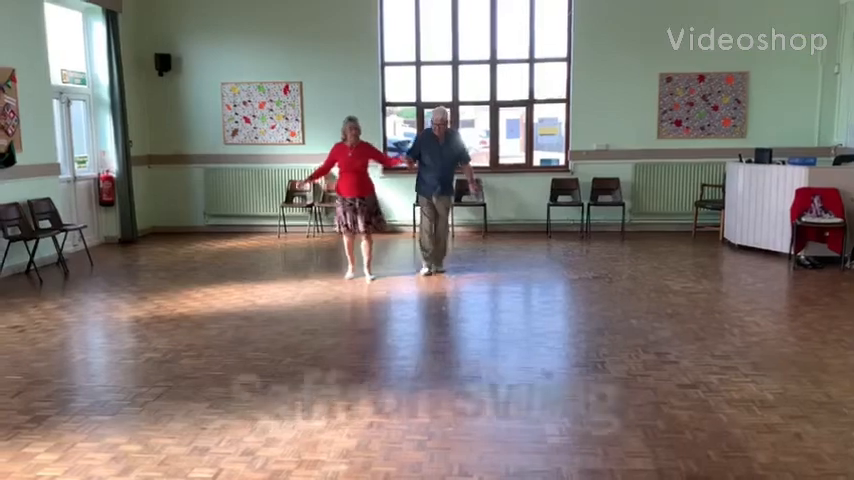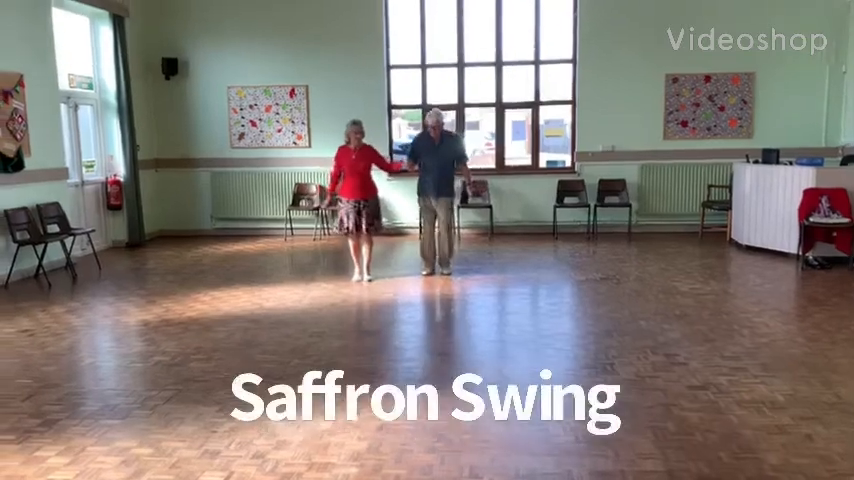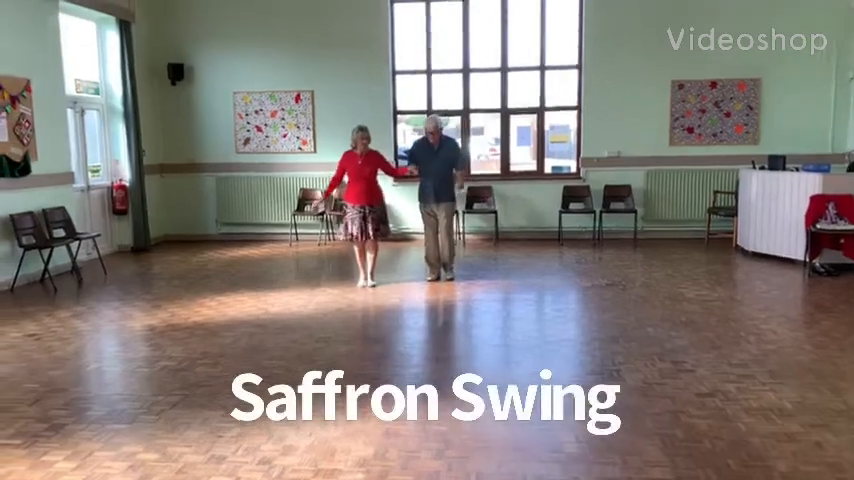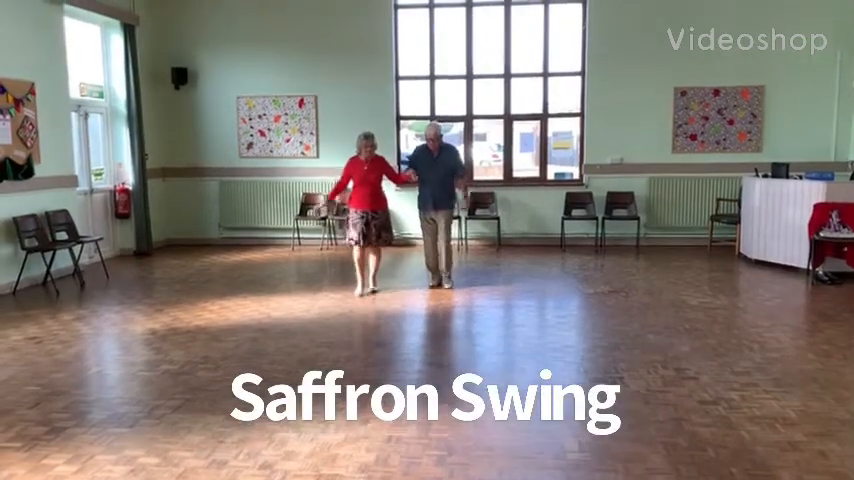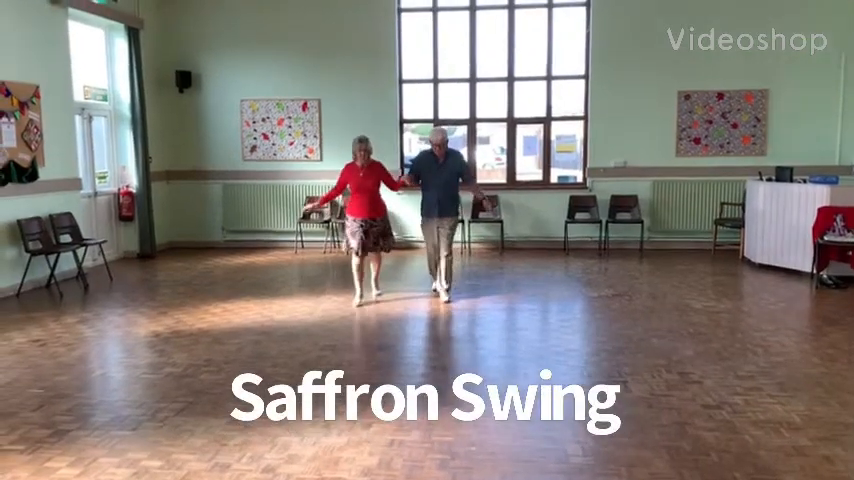
dt=0.4s
person 1, frame 1
left shoulder: (455, 138)
right shoulder: (423, 137)
left elbow: (464, 162)
right elbow: (412, 158)
left wrist: (471, 180)
right wrist: (408, 160)
left hip: (445, 191)
right hip: (425, 189)
left knee: (442, 228)
right knee: (426, 227)
left ankle: (439, 261)
right ankle: (426, 262)
person 1, frame 2
left shoulder: (453, 139)
right shoulder: (420, 139)
left elbow: (461, 164)
right elbow: (412, 161)
left wrist: (468, 182)
right wrist: (410, 165)
left hip: (445, 192)
right hip: (425, 191)
left knee: (445, 229)
right knee: (427, 229)
left ankle: (445, 263)
right ankle: (428, 264)
person 1, frame 3
left shoulder: (451, 144)
right shoulder: (418, 145)
left elbow: (460, 168)
right elbow: (412, 165)
left wrist: (460, 181)
right wrist: (413, 168)
left hip: (446, 197)
right hip: (426, 197)
left knee: (446, 233)
right knee: (430, 235)
left ankle: (448, 268)
right ankle: (433, 270)
person 1, frame 4
left shoulder: (451, 152)
right shoulder: (418, 152)
left elbow: (460, 176)
right elbow: (411, 174)
left wrist: (464, 195)
right wrist: (411, 174)
left hip: (445, 205)
right hip: (425, 205)
left knee: (444, 241)
right knee: (429, 242)
left ankle: (446, 275)
right ankle: (435, 275)
person 1, frame 5
left shoulder: (456, 158)
right shoulder: (422, 158)
left elbow: (469, 181)
right elbow: (412, 179)
left wrist: (482, 198)
right wrist: (409, 180)
left hip: (449, 213)
right hip: (428, 212)
left knee: (445, 251)
right knee: (432, 249)
left ankle: (444, 288)
right ankle: (436, 280)
person 2, frame 1
left shoulder: (366, 147)
right shoulder: (338, 148)
left elbow: (386, 160)
right elbow: (325, 167)
left wrist: (400, 160)
right wrist: (310, 178)
left hip: (364, 195)
right hip: (345, 196)
left knee: (365, 232)
right knee: (347, 232)
left ankle: (367, 268)
right ankle: (351, 267)
person 2, frame 2
left shoulder: (369, 150)
right shoulder: (342, 151)
left elbow: (386, 166)
right elbow: (336, 175)
left wrist: (402, 165)
right wrist: (330, 194)
left hip: (367, 197)
right hip: (348, 198)
left knee: (367, 233)
right knee: (352, 234)
left ankle: (366, 269)
right ankle: (357, 269)
person 2, frame 3
left shoulder: (375, 155)
right shoulder: (347, 156)
left elbow: (392, 171)
right elbow: (337, 178)
left wrist: (407, 170)
right wrist: (325, 195)
left hip: (373, 202)
right hip: (353, 203)
left knee: (372, 239)
right knee: (357, 240)
left ankle: (370, 275)
right ankle: (362, 274)
person 2, frame 4
left shoulder: (380, 161)
right shoulder: (352, 162)
left elbow: (396, 178)
right elbow: (342, 183)
left wrist: (408, 176)
right wrist: (329, 199)
left hip: (378, 209)
right hip: (357, 209)
left knee: (375, 245)
right knee: (358, 246)
left ankle: (372, 280)
right ankle: (360, 282)
person 2, frame 5
left shoulder: (377, 167)
right shoulder: (348, 169)
left elbow: (393, 185)
right elbow: (337, 190)
left wrist: (403, 181)
right wrist: (318, 203)
left hip: (377, 216)
right hip: (355, 217)
left knee: (376, 251)
right knee: (357, 254)
left ankle: (375, 283)
right ankle: (358, 292)
